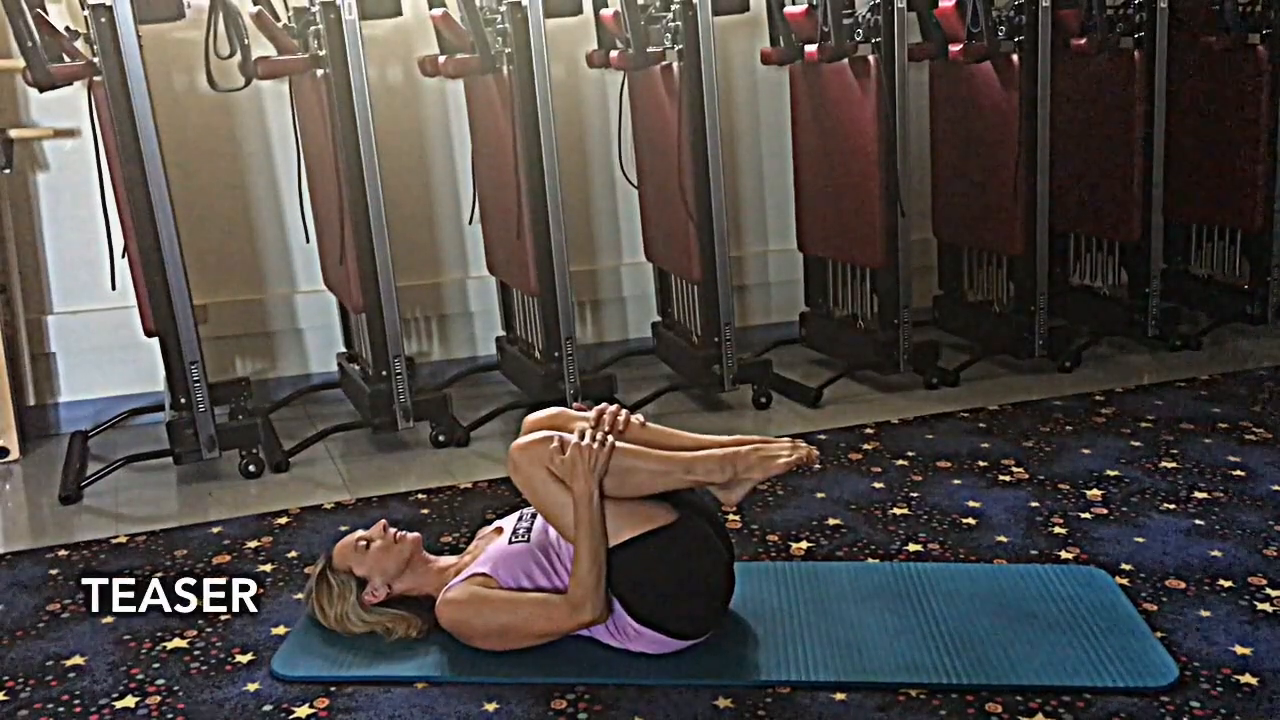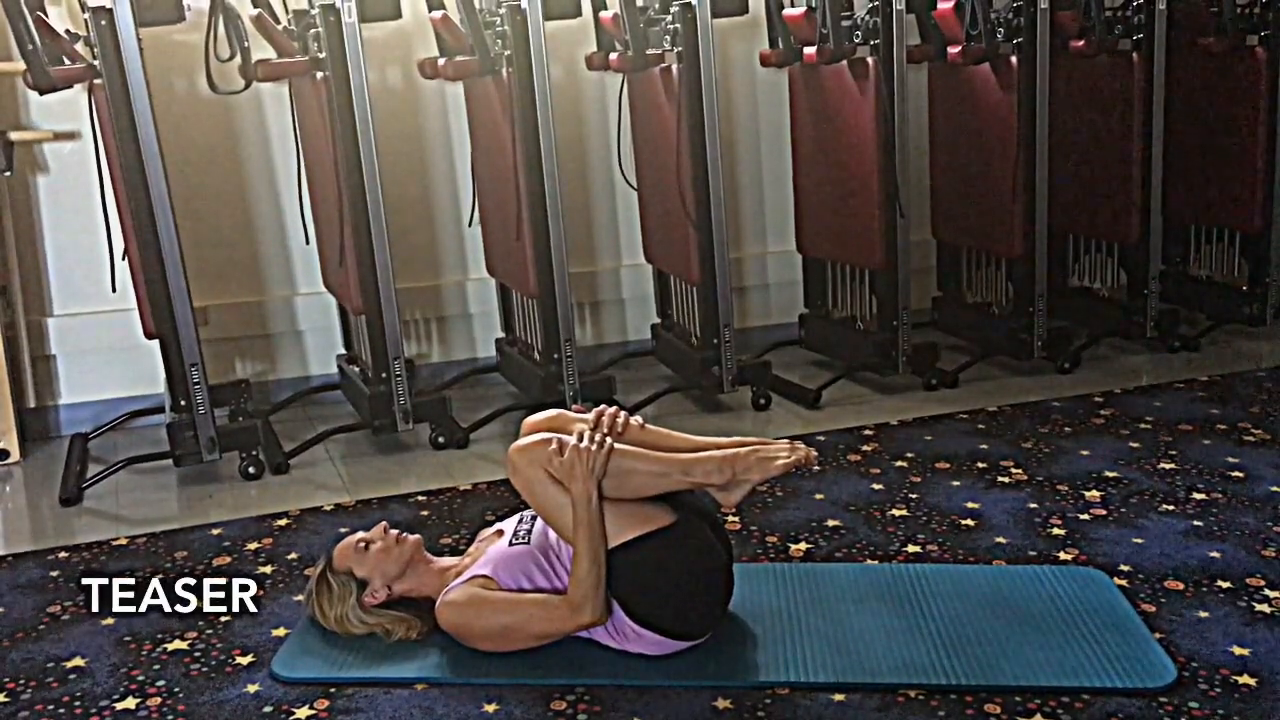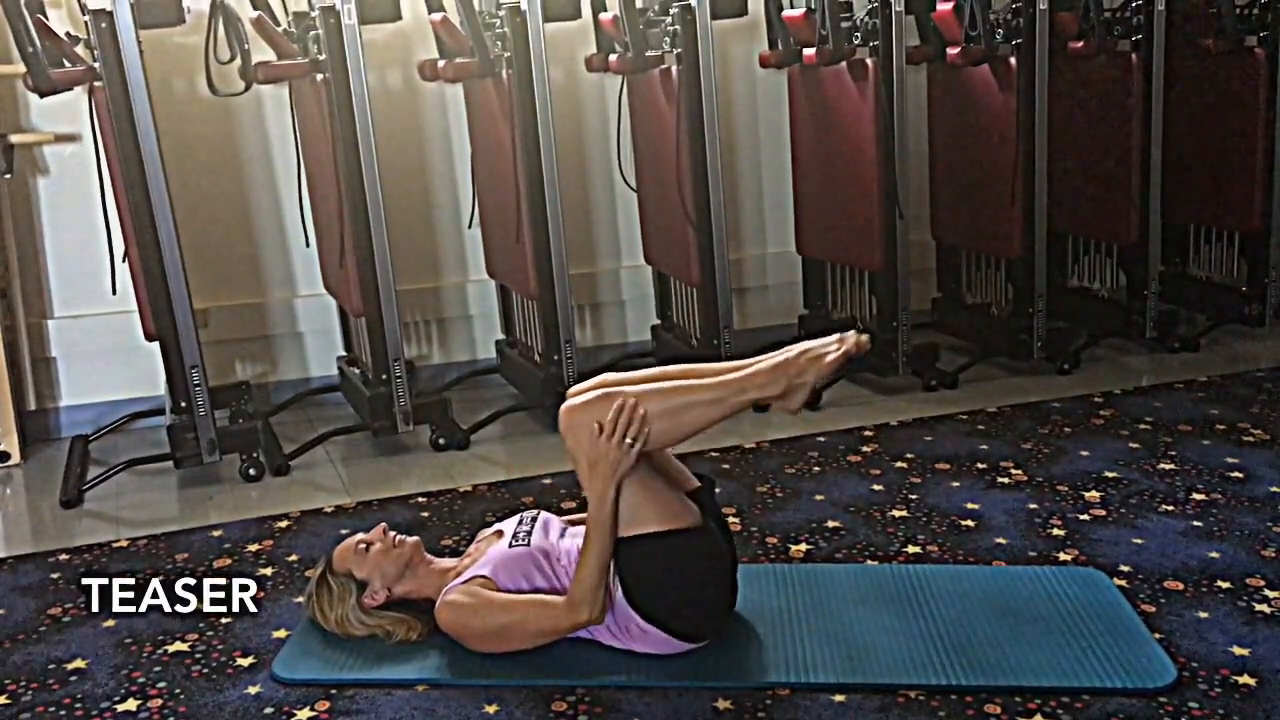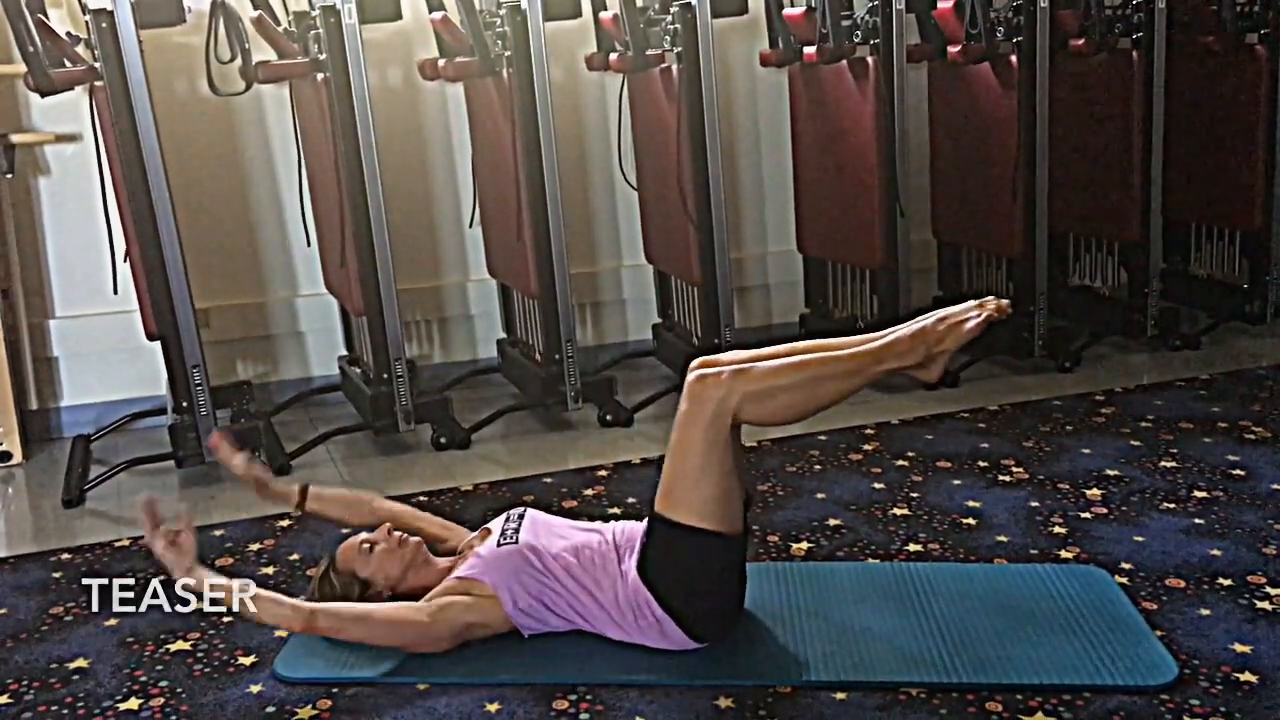
dt=1s
person 1, frame 1
left shoulder: (484, 544)
right shoulder: (456, 607)
left elbow: (599, 518)
right elbow: (586, 608)
left wrist: (605, 432)
right wrist: (584, 488)
left hip: (687, 549)
right hip: (671, 594)
left knee: (545, 425)
right knee: (533, 452)
left ankle: (736, 454)
right ankle: (727, 469)
person 1, frame 2
left shoulder: (484, 546)
right shoulder: (457, 609)
left elbow: (594, 523)
right elbow: (586, 611)
left wrist: (605, 436)
right wrist: (584, 489)
left hip: (686, 551)
right hip: (671, 597)
left knee: (546, 426)
right knee: (533, 454)
left ankle: (733, 453)
right ankle: (725, 471)
person 1, frame 3
left shoulder: (485, 546)
right shoulder: (456, 610)
left elbow: (592, 528)
right elbow: (585, 608)
left wrist: (613, 484)
right wrist: (602, 483)
left hip: (692, 559)
right hip: (678, 600)
left knee: (593, 400)
right knee: (585, 414)
left ankle: (778, 374)
right ankle: (776, 378)
person 1, frame 4
left shoulder: (477, 548)
right shoulder: (445, 613)
left elbow: (386, 507)
right elbow: (314, 617)
left wrist: (276, 485)
right wrist: (203, 573)
left hip: (677, 570)
right hip: (680, 598)
left knee: (719, 377)
right knee: (713, 386)
left ankle: (906, 348)
right ankle: (903, 351)
